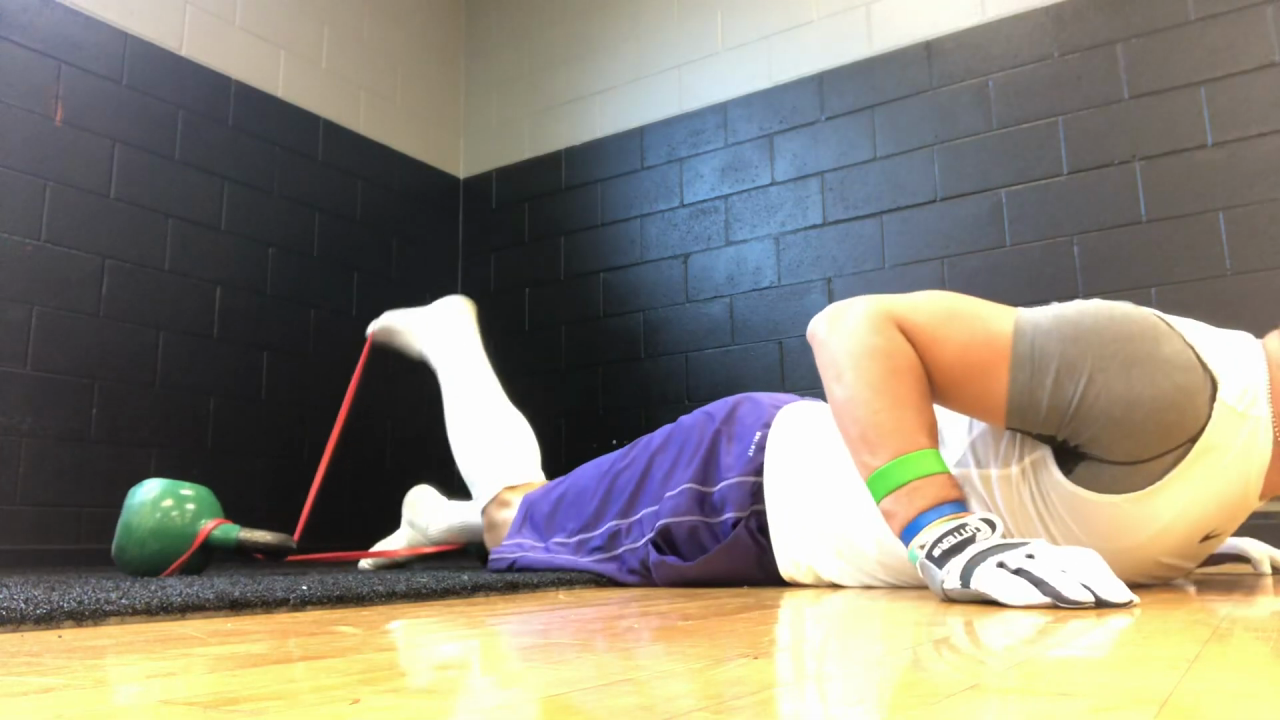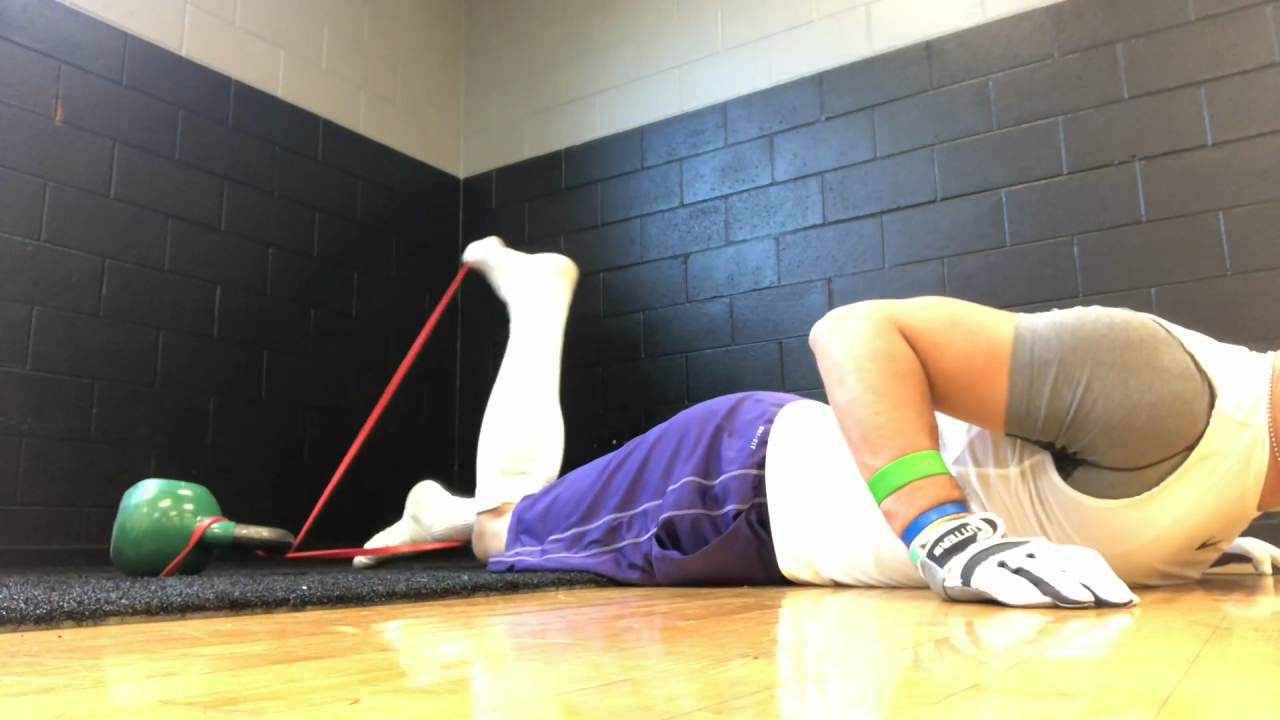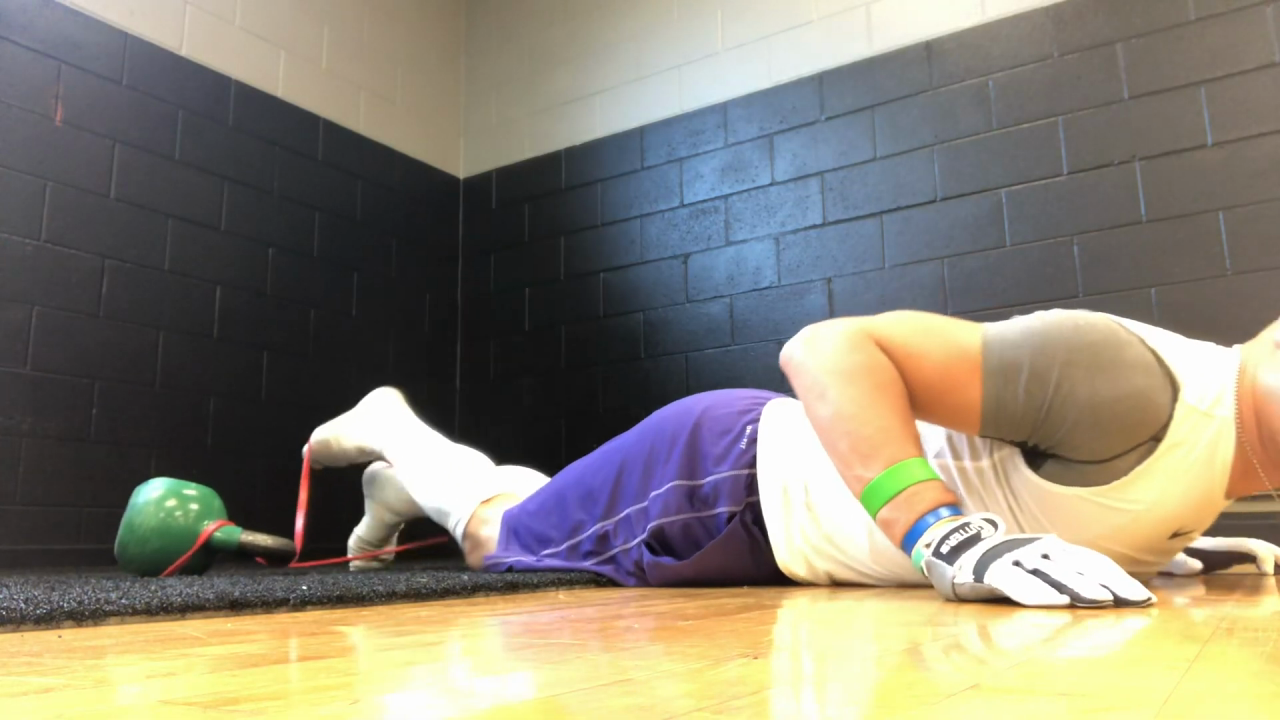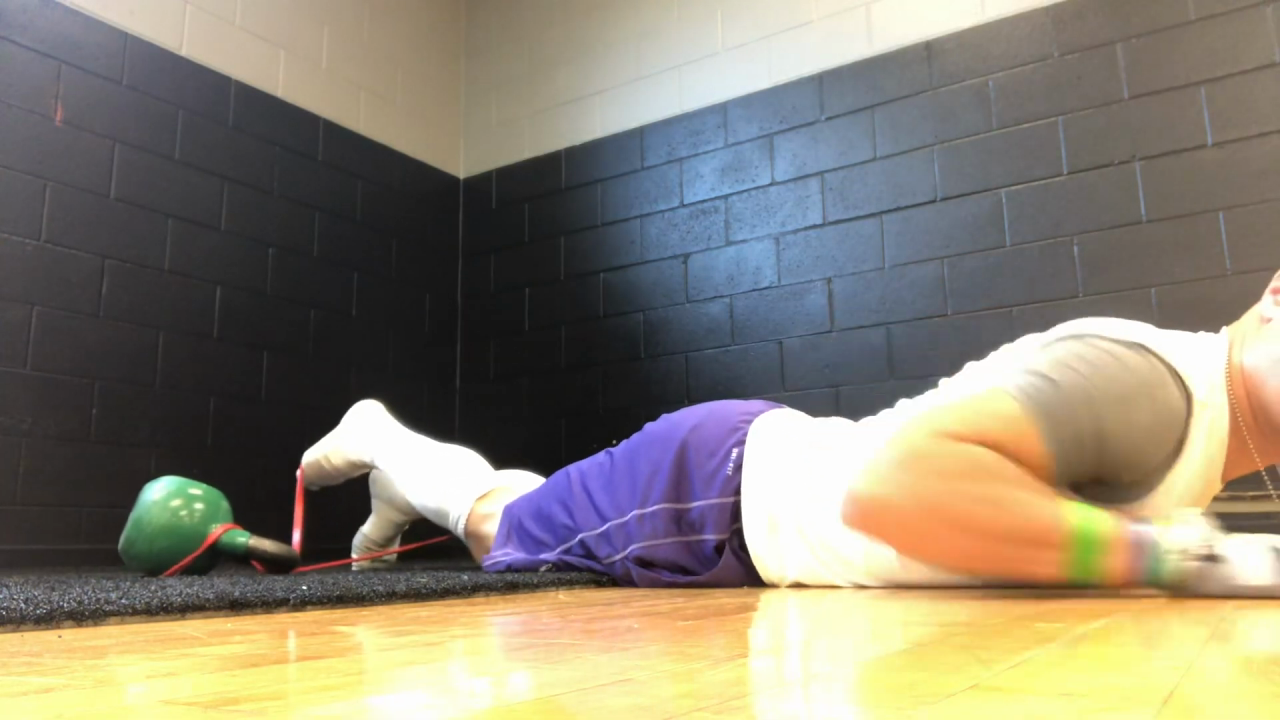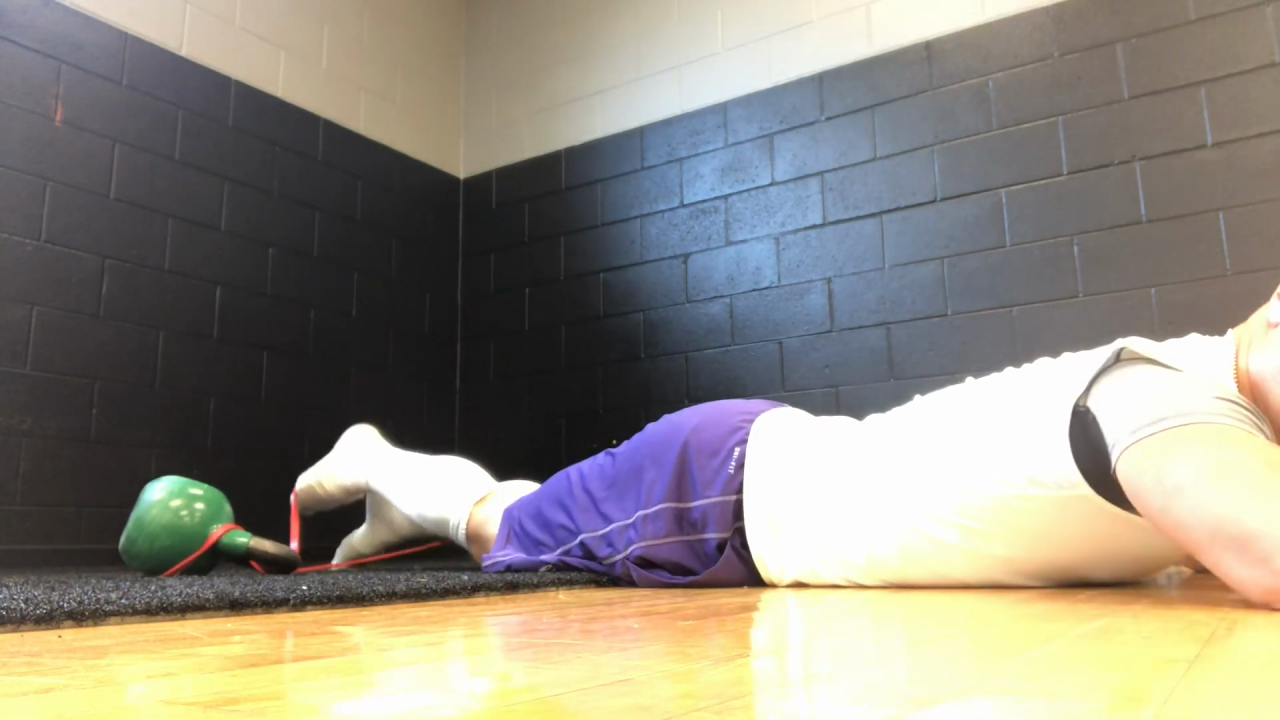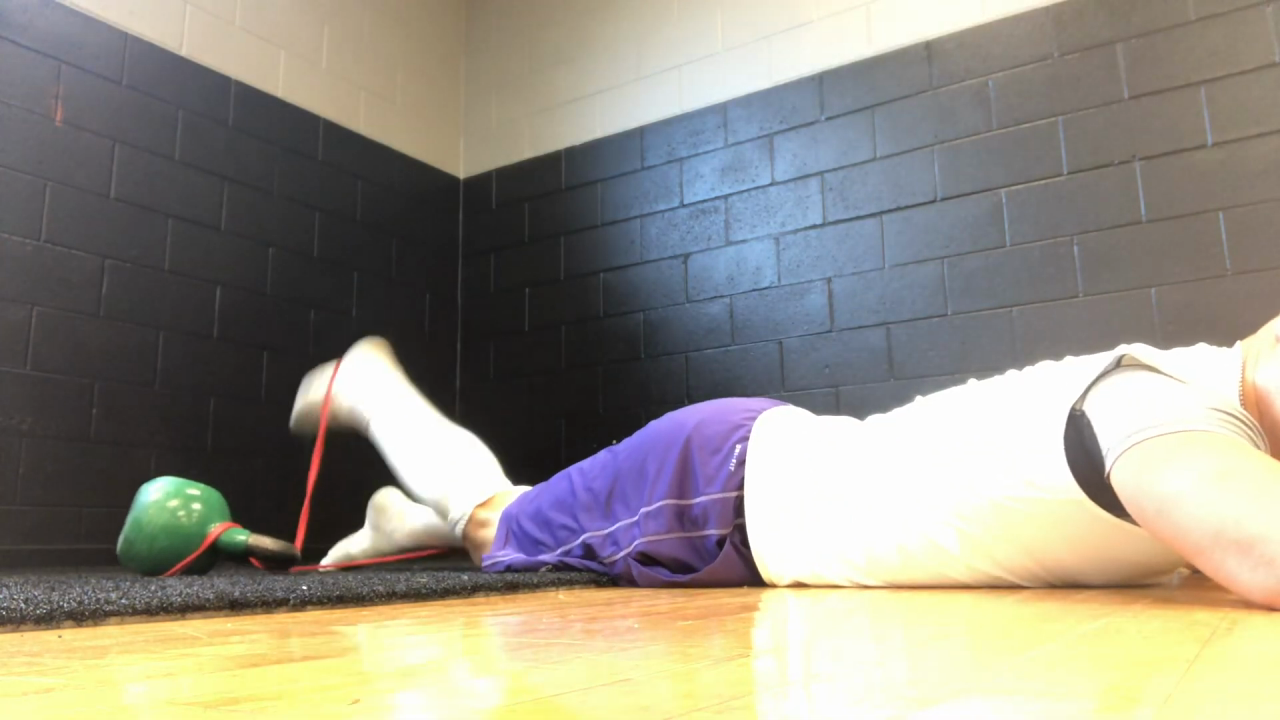
dt=0.7s
person 1, frame 1
right shoulder: (1171, 383)
right elbow: (853, 325)
left wrist: (1184, 539)
right wrist: (950, 538)
left hip: (794, 489)
right hip: (744, 483)
right knee: (514, 519)
left ankle: (437, 514)
right ankle: (452, 335)
person 1, frame 2
right shoulder: (1167, 389)
right elbow: (855, 329)
left wrist: (1194, 537)
right wrist: (951, 537)
left hip: (793, 480)
right hip: (741, 484)
right knee: (506, 531)
left ankle: (440, 513)
right ankle: (541, 292)
person 1, frame 3
right shoulder: (1131, 383)
right elbow: (826, 346)
left wrist: (1155, 544)
right wrist: (947, 541)
left hip: (763, 490)
right hip: (722, 477)
left knee: (531, 515)
right knee: (500, 539)
left ankle: (404, 487)
right ankle: (390, 431)
person 1, frame 4
left shoulder: (1197, 409)
right shoulder: (1143, 385)
right elbow: (883, 483)
left wrist: (1184, 546)
right wrist: (1155, 553)
left hip: (766, 473)
right hip: (715, 495)
left knee: (525, 515)
right knee: (504, 533)
left ankle: (404, 488)
right ankle: (383, 441)
person 1, frame 5
left shoulder: (1200, 394)
right shoulder: (1170, 391)
left hip: (772, 475)
right hip: (719, 489)
right knee: (505, 530)
left ankle: (407, 505)
right ankle: (374, 465)
person 1, frame 6
right shoulder: (1167, 398)
left hip: (769, 472)
right hip: (720, 486)
left knee: (523, 517)
right knee: (496, 523)
left ankle: (406, 519)
right ankle: (369, 380)
